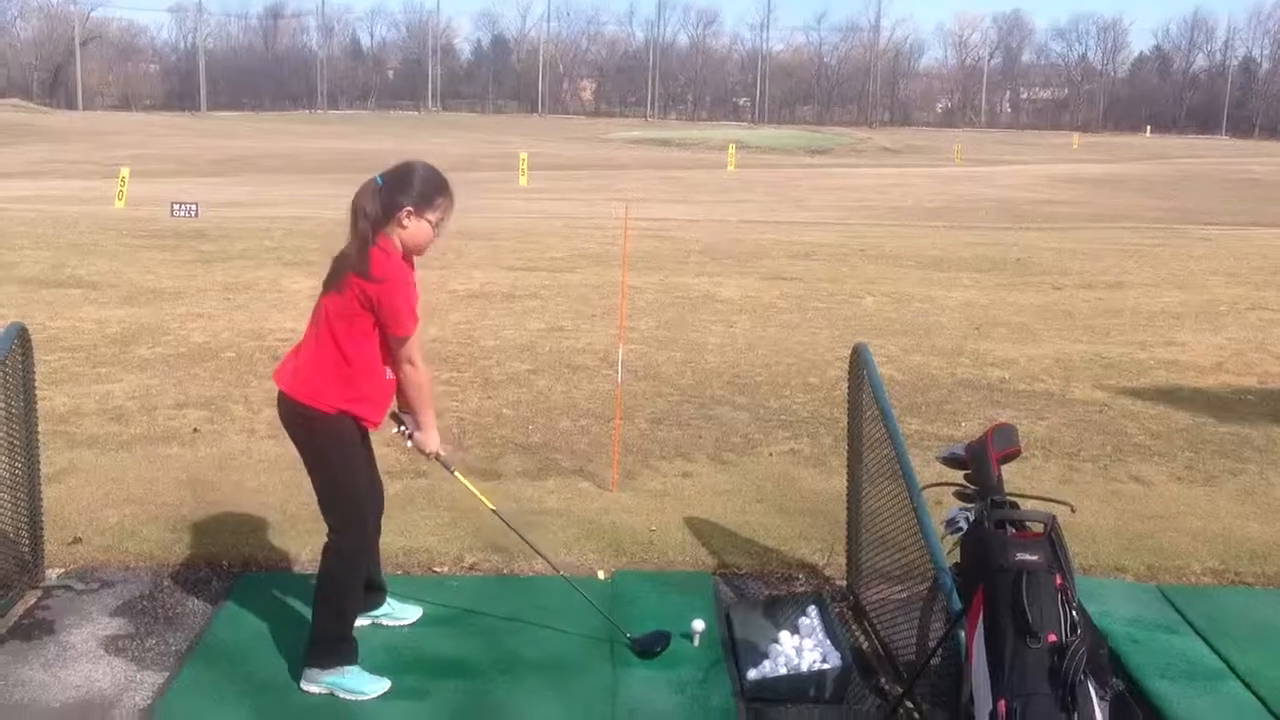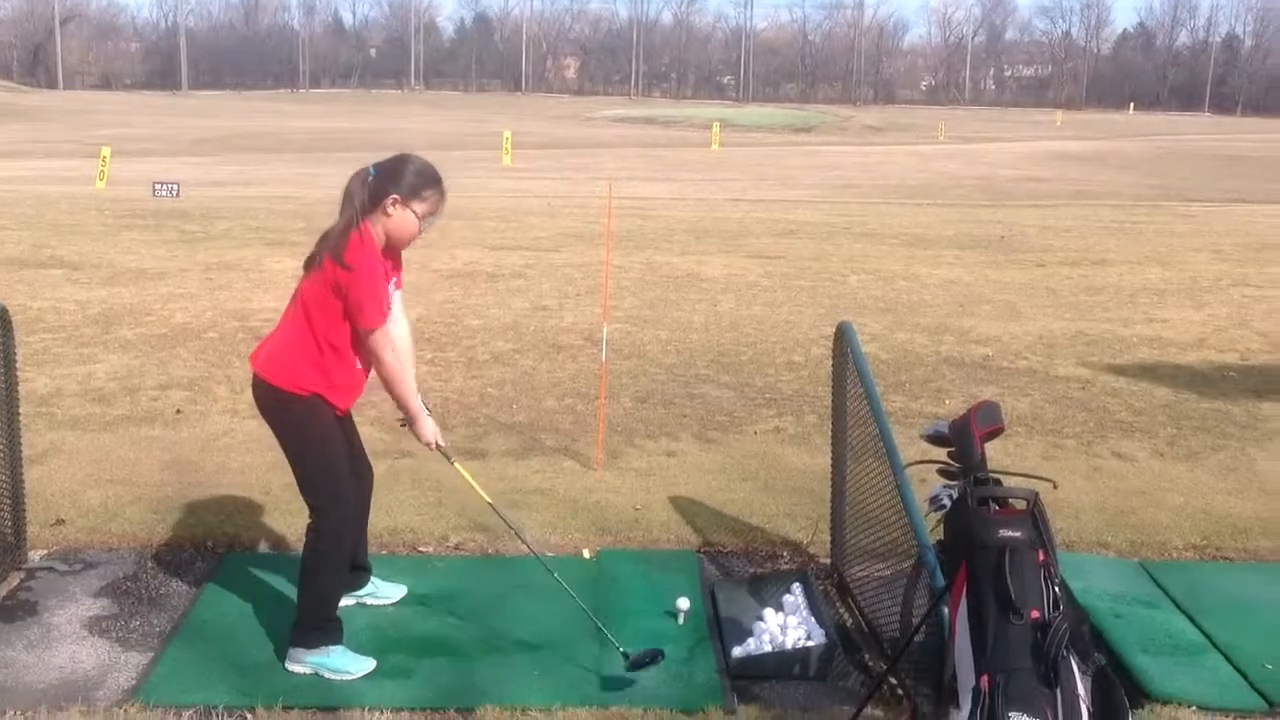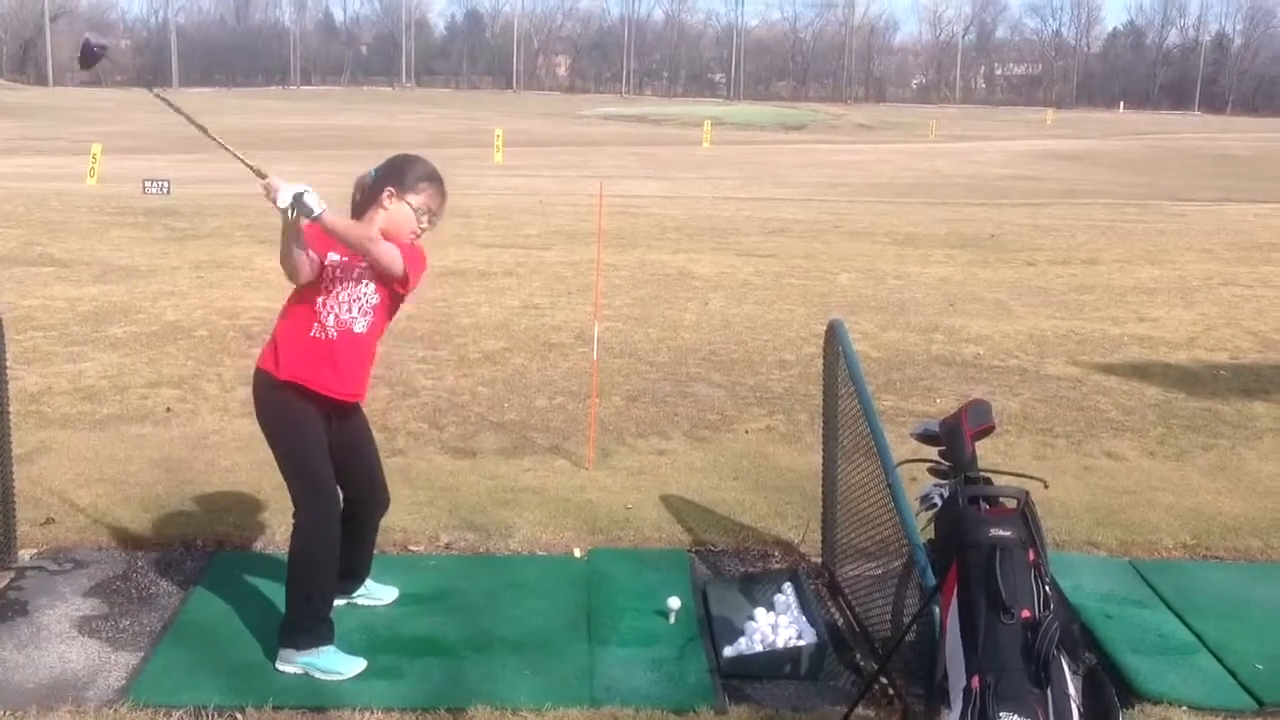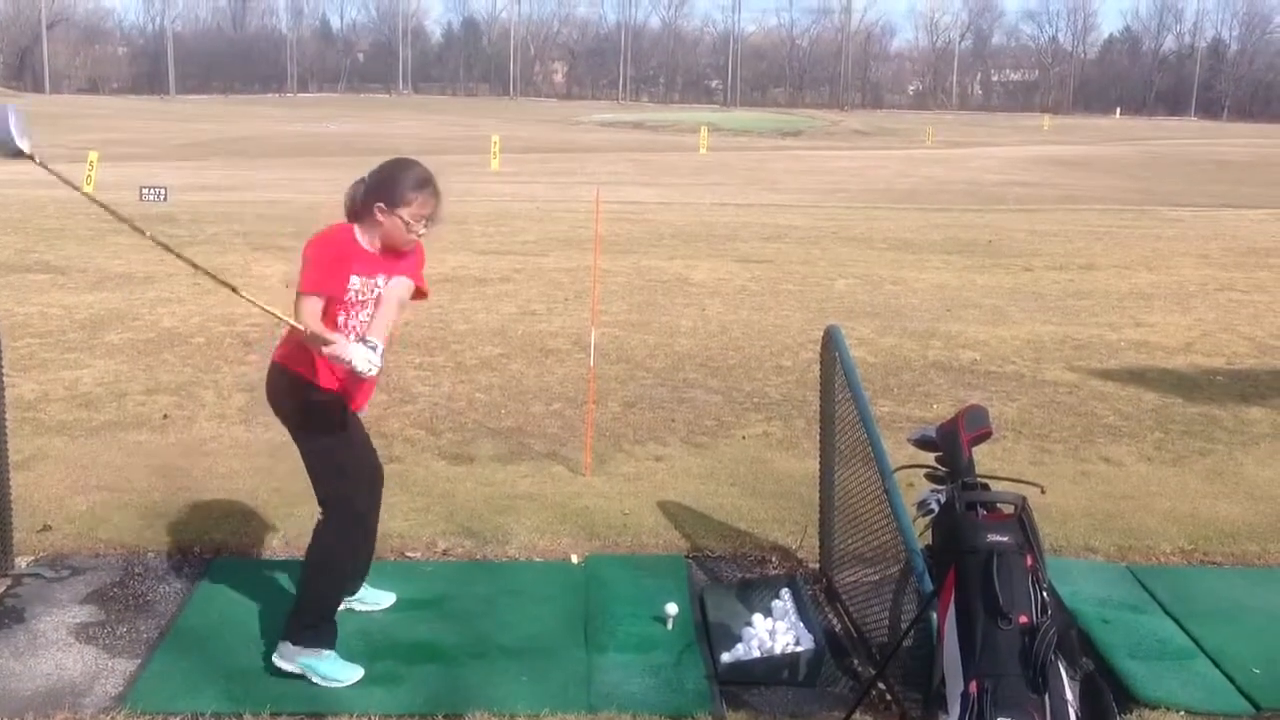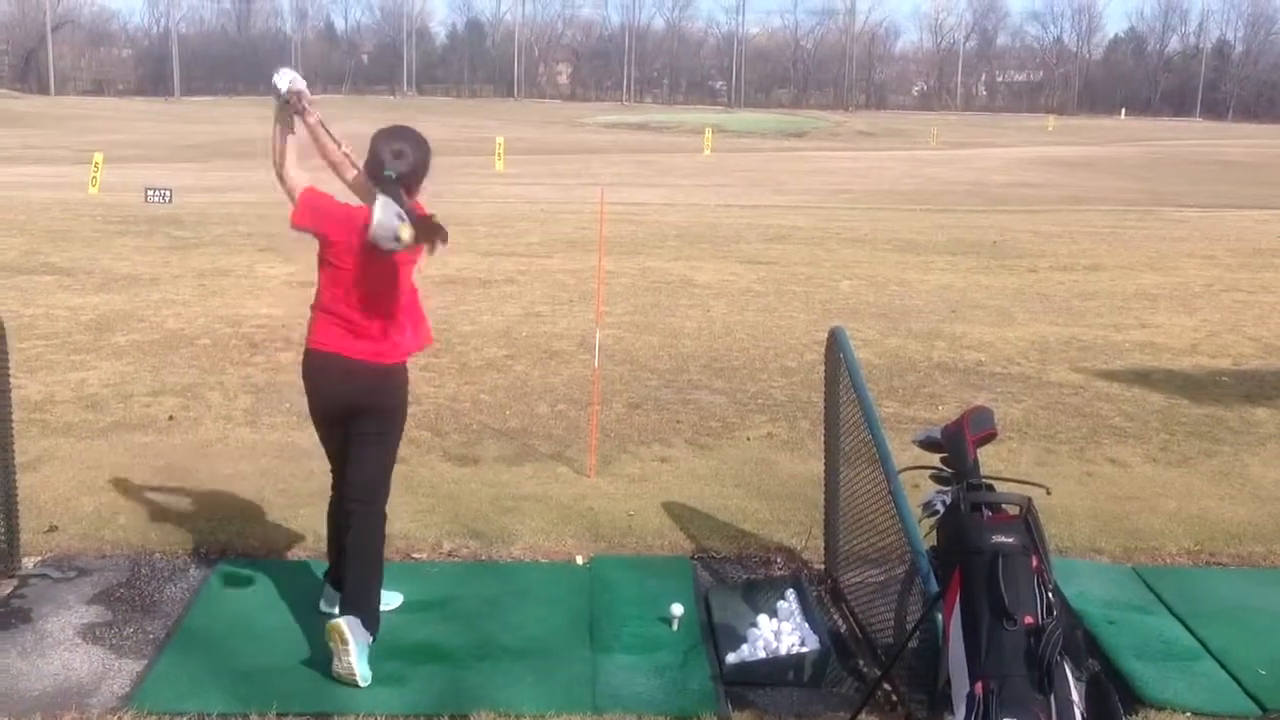
dt=0.5s
person 1, frame 1
left shoulder: (373, 256)
right shoulder: (389, 272)
left elbow: (387, 354)
right elbow: (410, 360)
left wrist: (407, 413)
right wrist: (427, 427)
left hip: (334, 401)
right hip: (320, 408)
left knee: (367, 502)
right knee: (351, 524)
left ankle: (366, 601)
right ankle: (326, 664)
person 1, frame 2
left shoulder: (381, 250)
right shoulder: (358, 259)
left elbow: (398, 329)
right elbow: (381, 351)
left wrist: (418, 401)
right wrist: (418, 417)
left hip: (319, 386)
right hip: (291, 390)
left knee: (356, 480)
right knee: (334, 506)
left ankle: (351, 579)
right ankle: (311, 642)
person 1, frame 3
left shoulder: (410, 259)
right shoulder: (322, 237)
left elbow: (370, 247)
right elbow: (300, 272)
left wrist: (317, 210)
right wrist: (292, 216)
left hip: (340, 398)
right hip: (284, 389)
left knee: (370, 496)
right knee: (319, 507)
left ankle: (346, 581)
right ankle: (302, 643)
person 1, frame 4
left shoulder: (407, 257)
right shoulder: (328, 246)
left elbow: (391, 303)
right elbow: (307, 322)
left wrist: (371, 346)
right wrist: (336, 344)
left hip: (340, 391)
right hip: (302, 384)
left knee: (365, 479)
right knee: (347, 503)
left ankle: (344, 585)
right ankle: (304, 641)
person 1, frame 5
left shoulder: (335, 219)
right shoulder: (414, 223)
left elbow: (286, 173)
right elbow: (359, 184)
left wrist: (288, 120)
right wrist: (315, 120)
left hip: (324, 369)
right hip: (381, 379)
left knee: (346, 485)
right knee: (368, 497)
left ankle: (343, 589)
right ankle: (356, 618)
